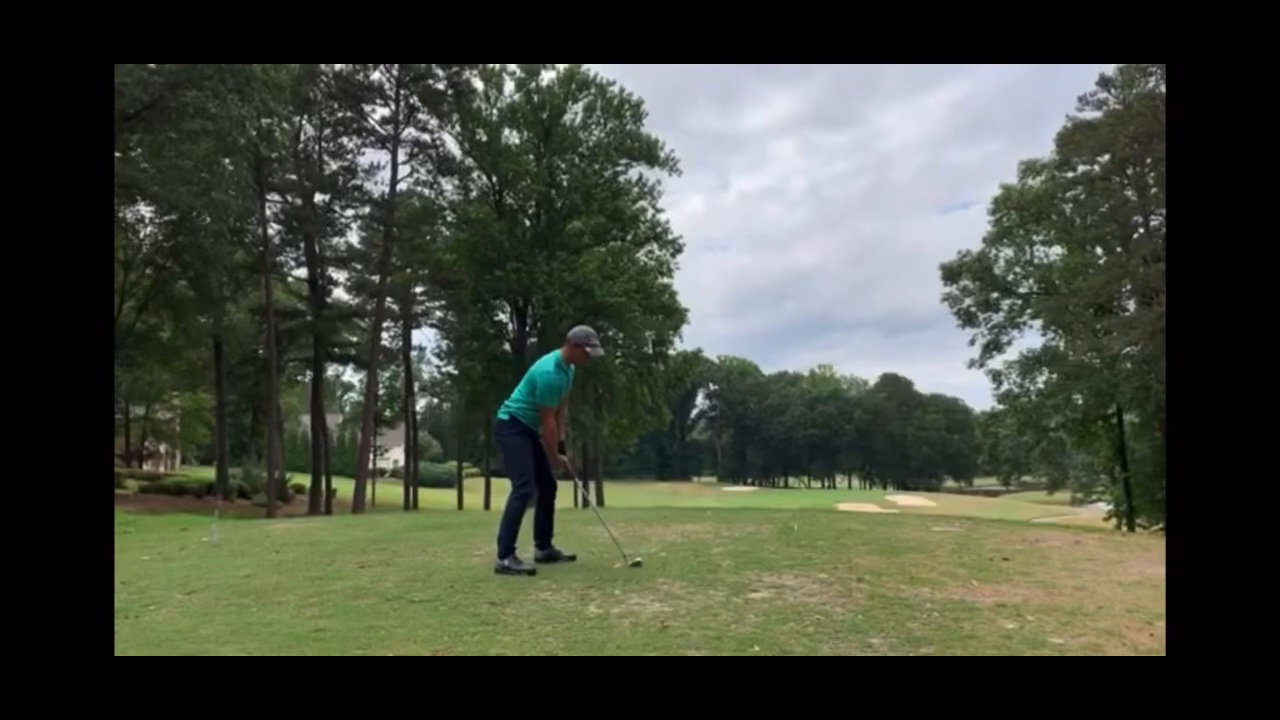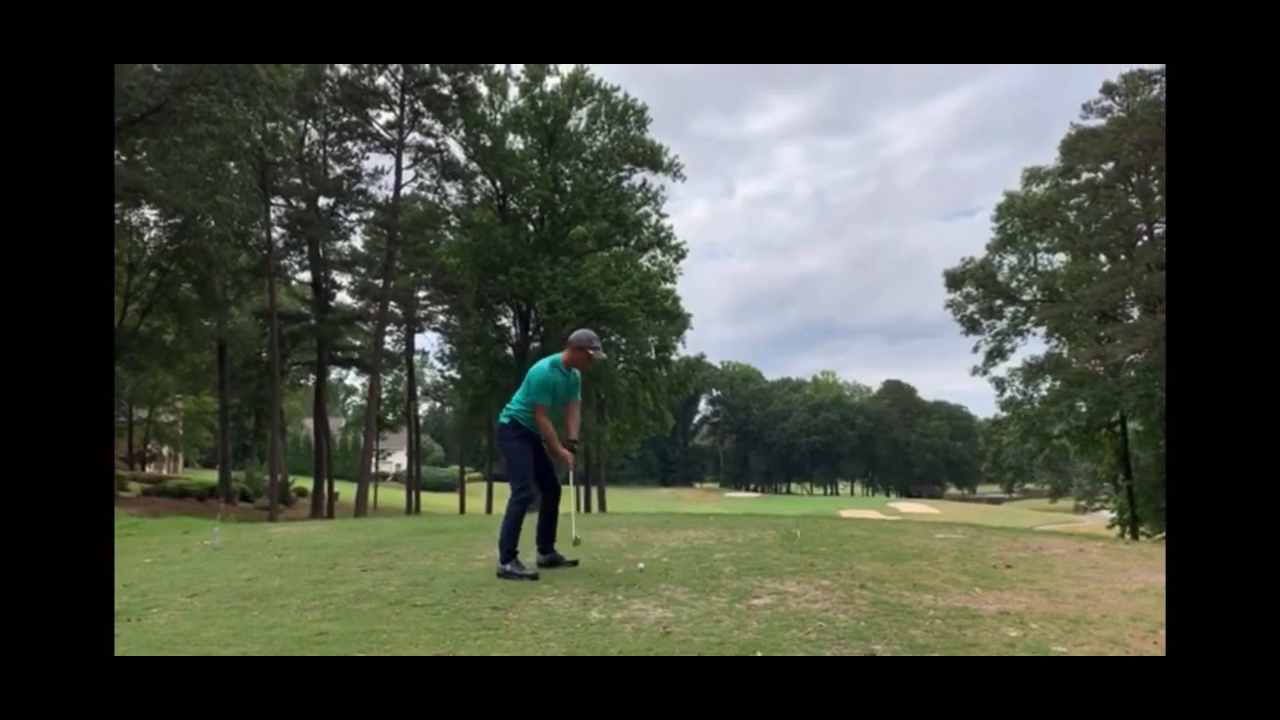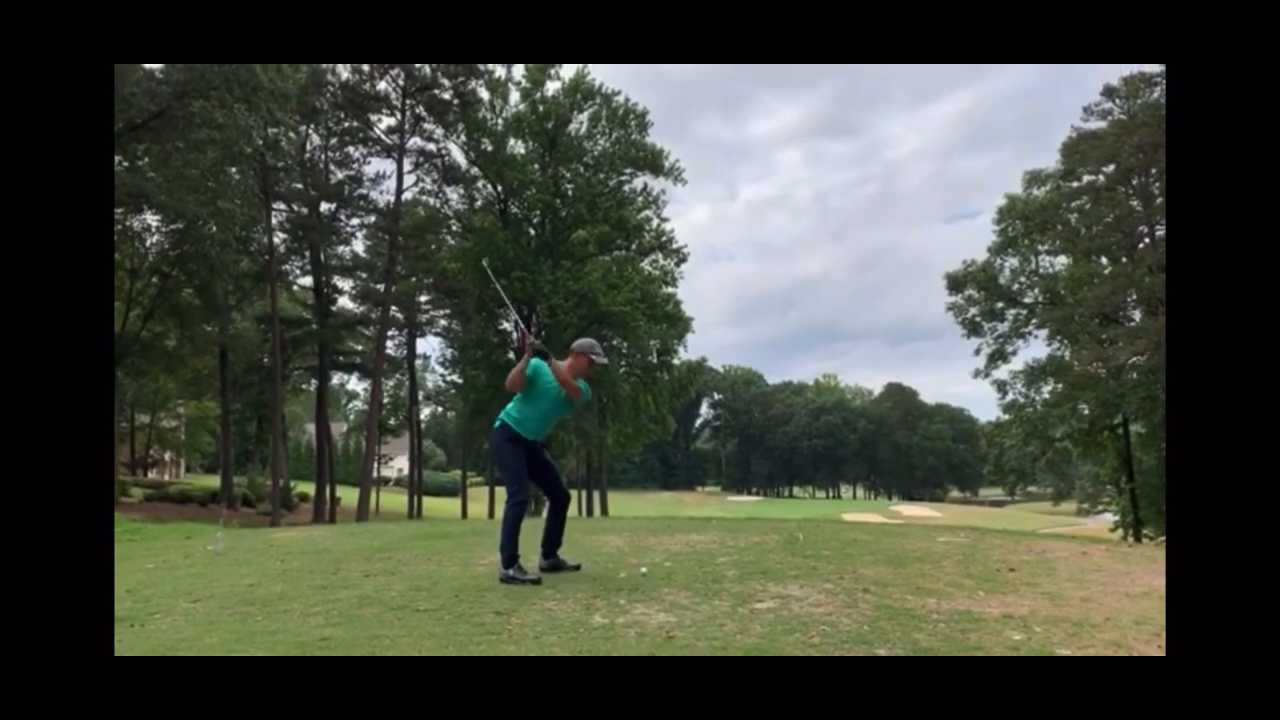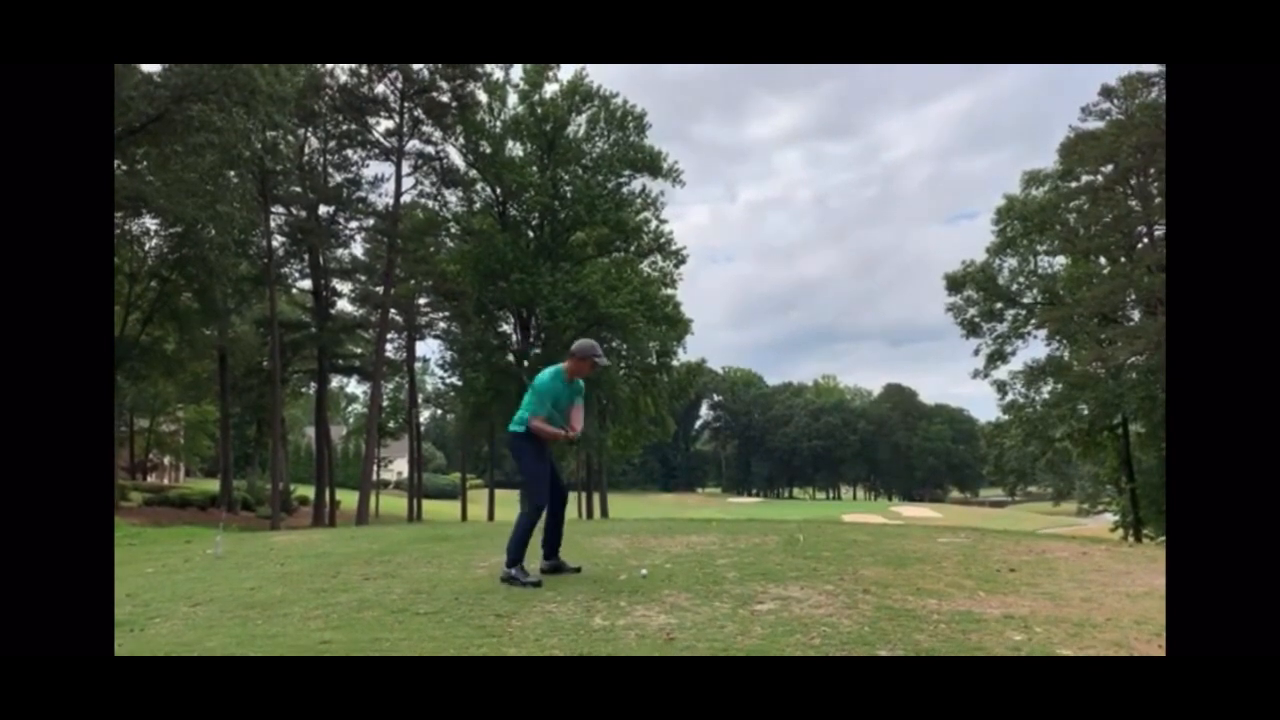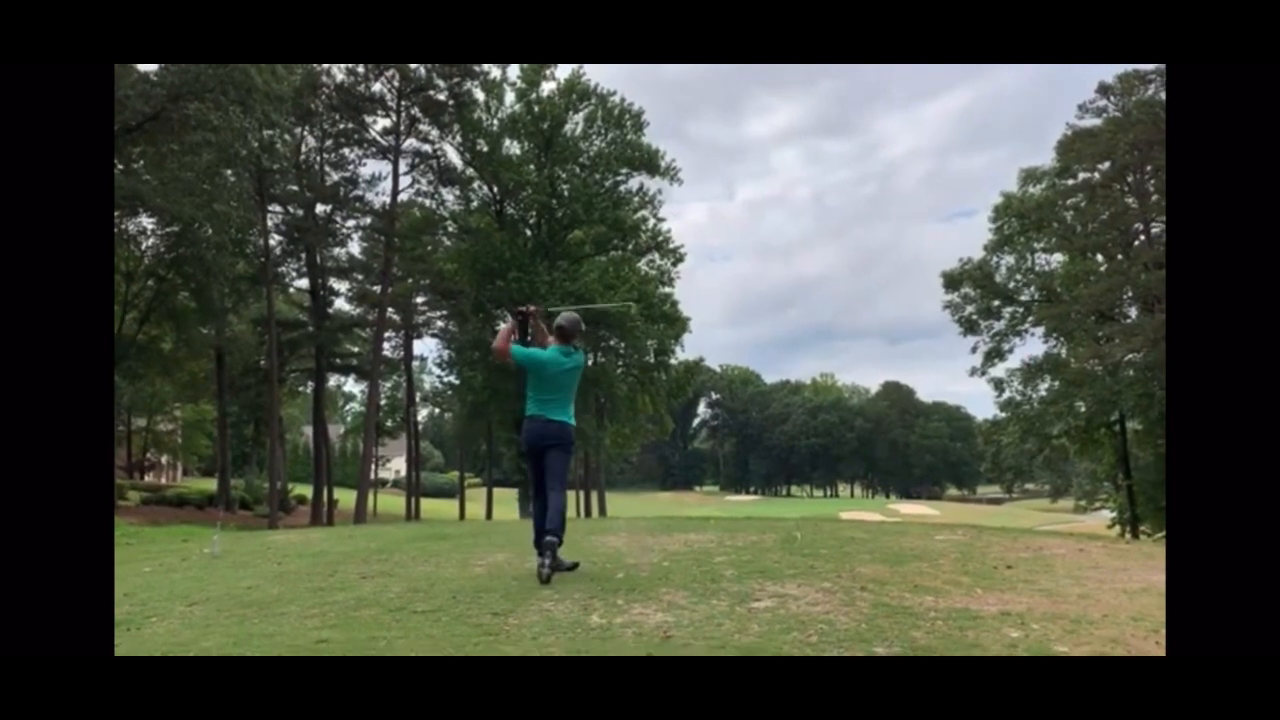
dt=0.5s
person 1, frame 1
left shoulder: (568, 369)
right shoulder: (549, 373)
left elbow: (561, 409)
right elbow: (547, 419)
left wrist: (561, 446)
right wrist: (554, 456)
left hip: (528, 430)
right hip: (512, 427)
left knee: (548, 486)
right knee: (524, 488)
left ankle: (543, 548)
right ankle: (504, 557)
person 1, frame 2
left shoulder: (574, 376)
right shoulder: (545, 372)
left elbow: (573, 410)
right elbow: (541, 417)
left wrist: (571, 444)
right wrist: (558, 451)
left hip: (531, 435)
right hip: (513, 430)
left knee: (552, 490)
right knee: (524, 493)
left ankle: (546, 552)
right ankle: (507, 562)
person 1, frame 3
left shoulder: (582, 390)
right shoulder: (537, 367)
left elbow: (568, 385)
right elbow: (511, 385)
left wrist: (548, 357)
right wrist: (526, 356)
left hip: (533, 444)
right hip: (507, 436)
left knee: (561, 496)
right knee: (519, 497)
left ankle: (549, 557)
right ankle: (509, 566)
person 1, frame 4
left shoulder: (576, 384)
right shoulder: (547, 382)
left elbow: (576, 413)
right elbow: (535, 425)
left wrist: (574, 431)
right wrist: (562, 434)
left hip: (537, 443)
right hip: (525, 438)
left knee: (558, 496)
right knee: (537, 499)
left ankle: (550, 558)
right ankle: (512, 566)
person 1, frame 5
left shoulder: (539, 358)
right shoulder: (578, 358)
left elbow: (498, 348)
right elbow: (549, 347)
left wrist: (514, 321)
right wrist: (536, 323)
left hip: (533, 428)
right hip: (561, 430)
left knee: (539, 492)
right knee: (556, 489)
left ankle: (546, 554)
right ankle: (552, 540)
